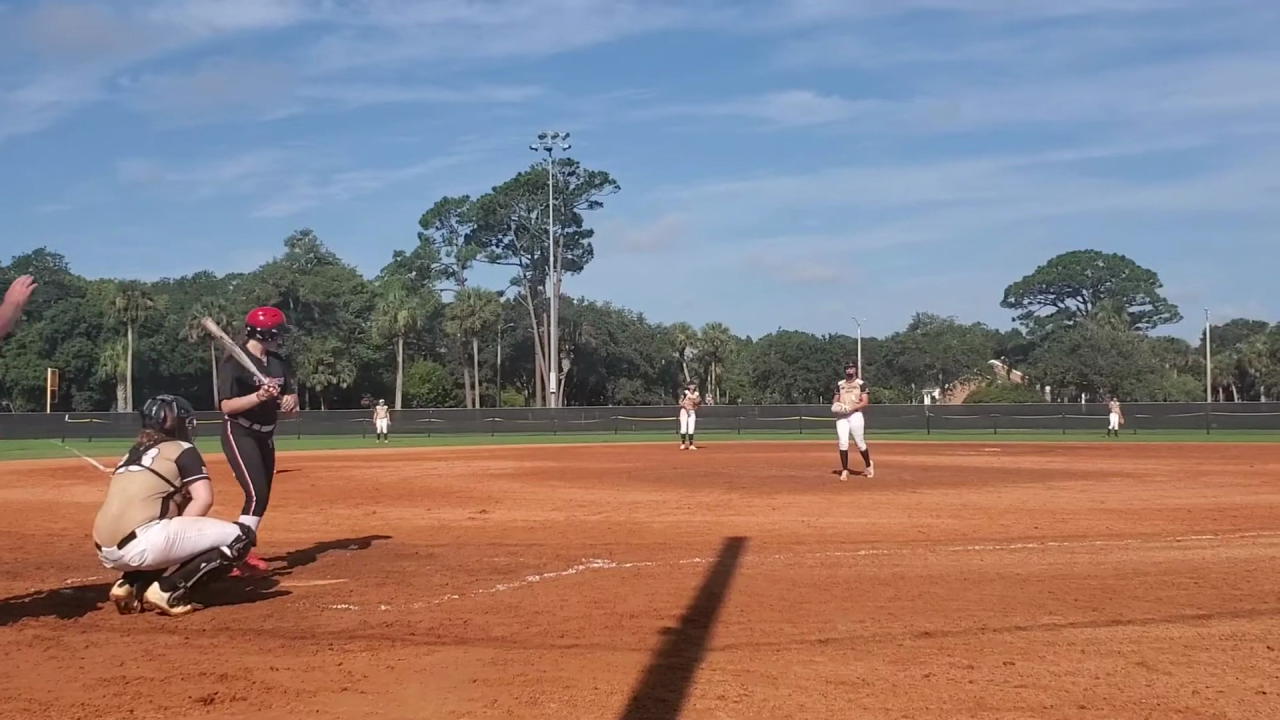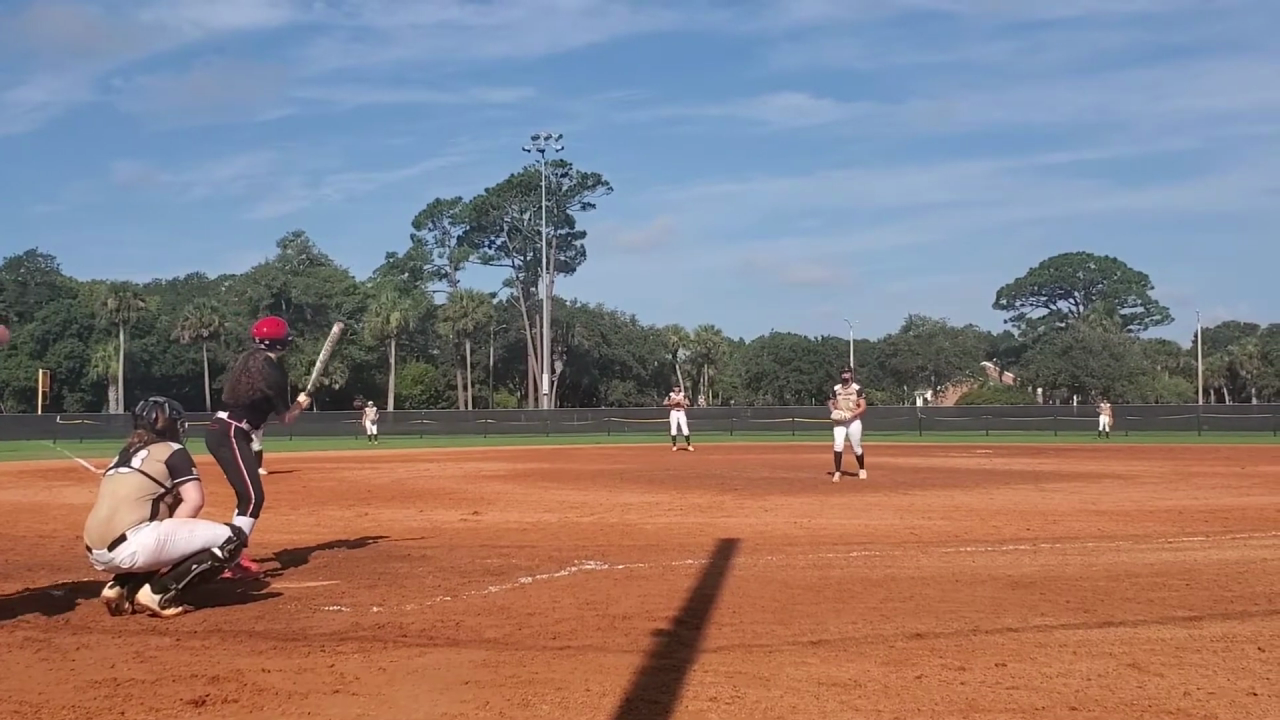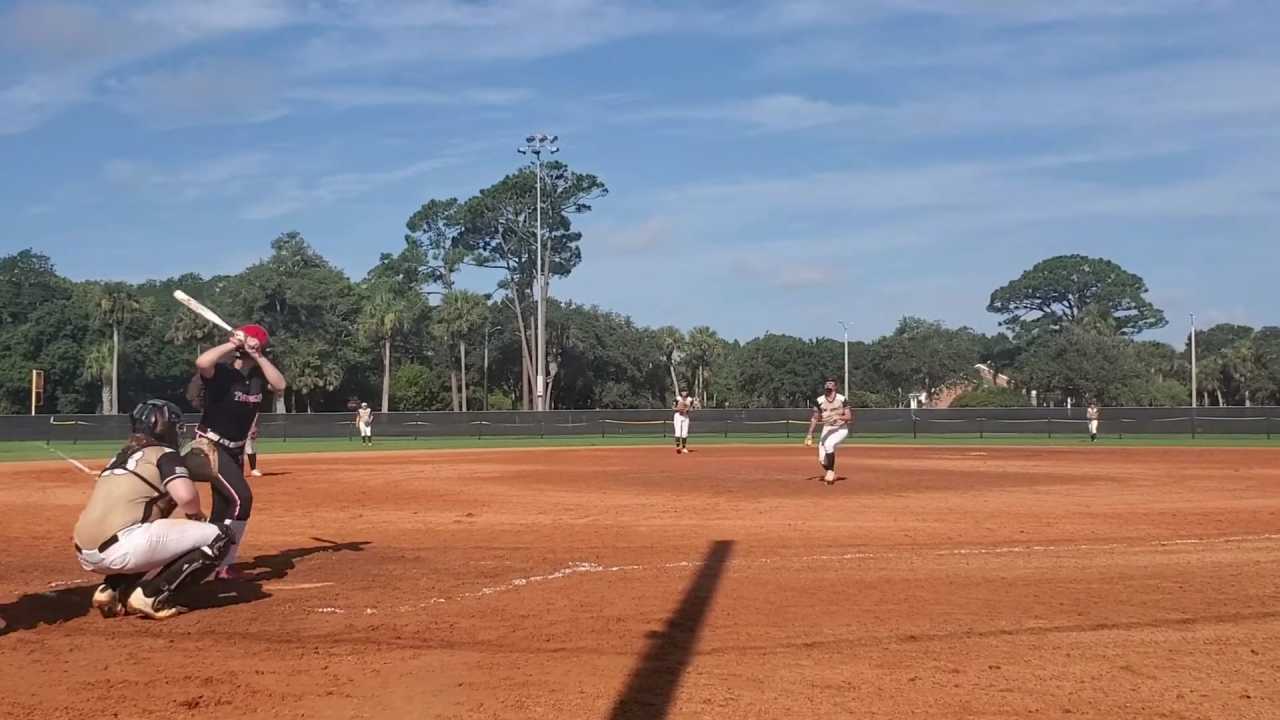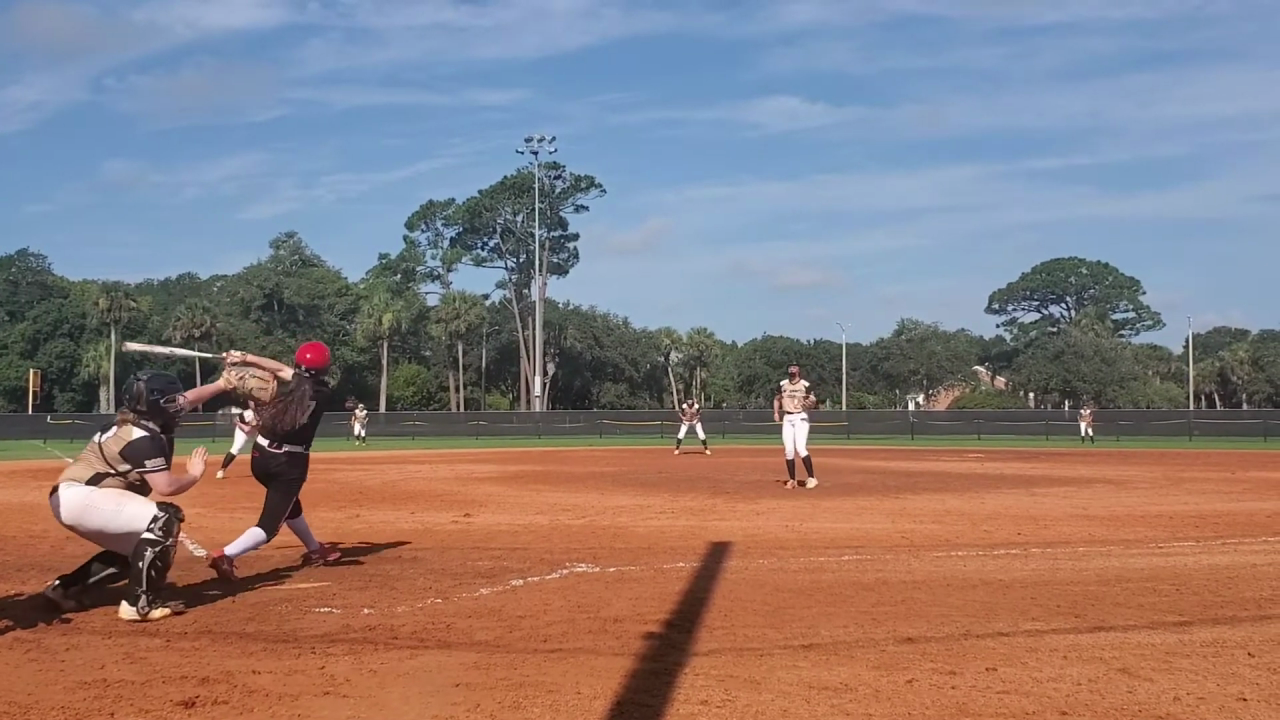
dt=1s
person 1, frame 1
left shoulder: (278, 362)
right shoulder: (236, 362)
left elbow: (288, 401)
right elbow: (226, 406)
left wrist: (289, 401)
right wrist: (260, 395)
left hip: (265, 436)
right hip: (240, 434)
left knee: (262, 496)
right knee: (256, 494)
person 1, frame 2
left shoulder: (250, 362)
right shoulder: (275, 372)
right elbow: (286, 417)
left wrist: (294, 404)
right wrist: (300, 404)
left hip: (224, 433)
right hip: (229, 435)
left knee: (248, 496)
right knee: (254, 497)
right ankle: (231, 562)
person 1, frame 3
left shoulder: (257, 375)
right shoulder: (222, 372)
left elbow: (280, 384)
right elbow: (201, 362)
left wrist: (257, 355)
right wrist: (232, 344)
left hip: (234, 450)
right hip: (209, 446)
left knee: (223, 512)
right knee: (241, 498)
right ankle: (223, 567)
person 1, frame 4
left shoulder: (281, 390)
right shoulder: (320, 390)
right elbow: (291, 375)
right wrist: (249, 358)
left hip: (261, 458)
right hip: (291, 463)
left knee: (289, 504)
right knee: (270, 523)
left ankle: (315, 550)
right ankle: (226, 556)
person 2, frame 1
left shoulder: (134, 453)
right shoulder: (182, 449)
right elbow: (204, 498)
right wrist: (179, 534)
left hip: (107, 550)
right hip: (140, 542)
right knee: (240, 536)
left ankle: (130, 585)
right ankle: (167, 591)
person 2, frame 2
left shoulder: (125, 454)
right shoulder: (172, 450)
right elbow: (194, 500)
right wrist: (168, 538)
left hip: (97, 552)
right hip: (130, 545)
right knee: (231, 538)
left ankle: (120, 587)
right ankle: (159, 593)
person 2, frame 3
left shoulder: (123, 456)
right shoulder: (166, 455)
right elbow: (184, 495)
right wrist: (194, 511)
left hip: (89, 554)
right hip: (119, 547)
left knee: (160, 533)
right knee: (217, 537)
left ankle: (110, 591)
right ankle: (151, 597)
person 2, frame 4
left shoulder: (146, 420)
right shoulder: (142, 438)
left elbow: (187, 398)
right elbow: (165, 486)
right wrist: (194, 474)
left hip: (81, 497)
right hip: (80, 497)
left knee: (137, 552)
right knee: (166, 518)
left ankle: (66, 589)
right ankle: (141, 604)
